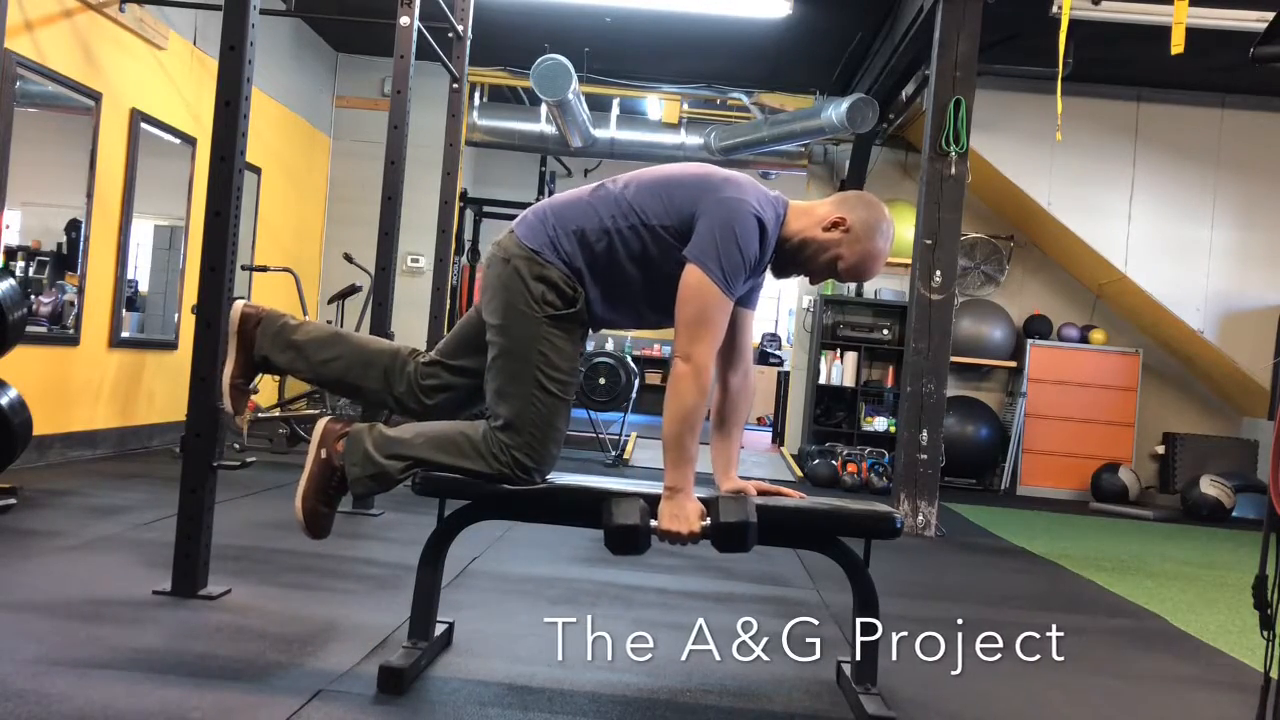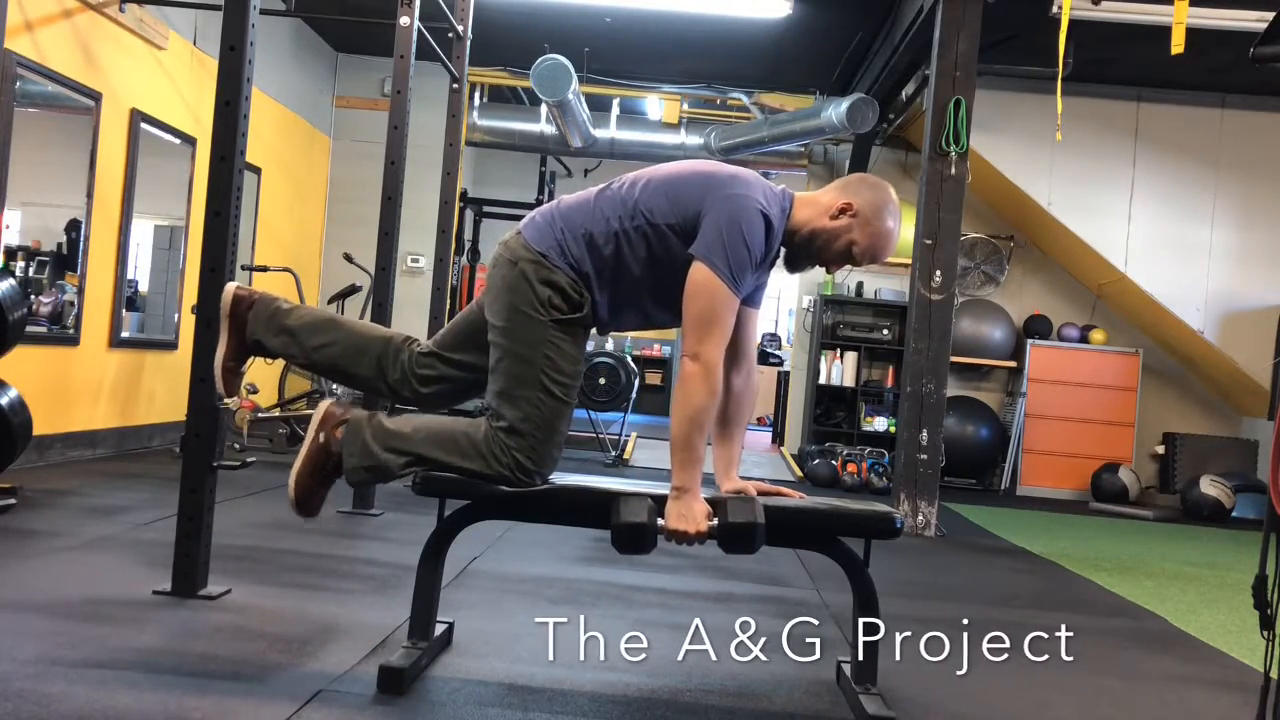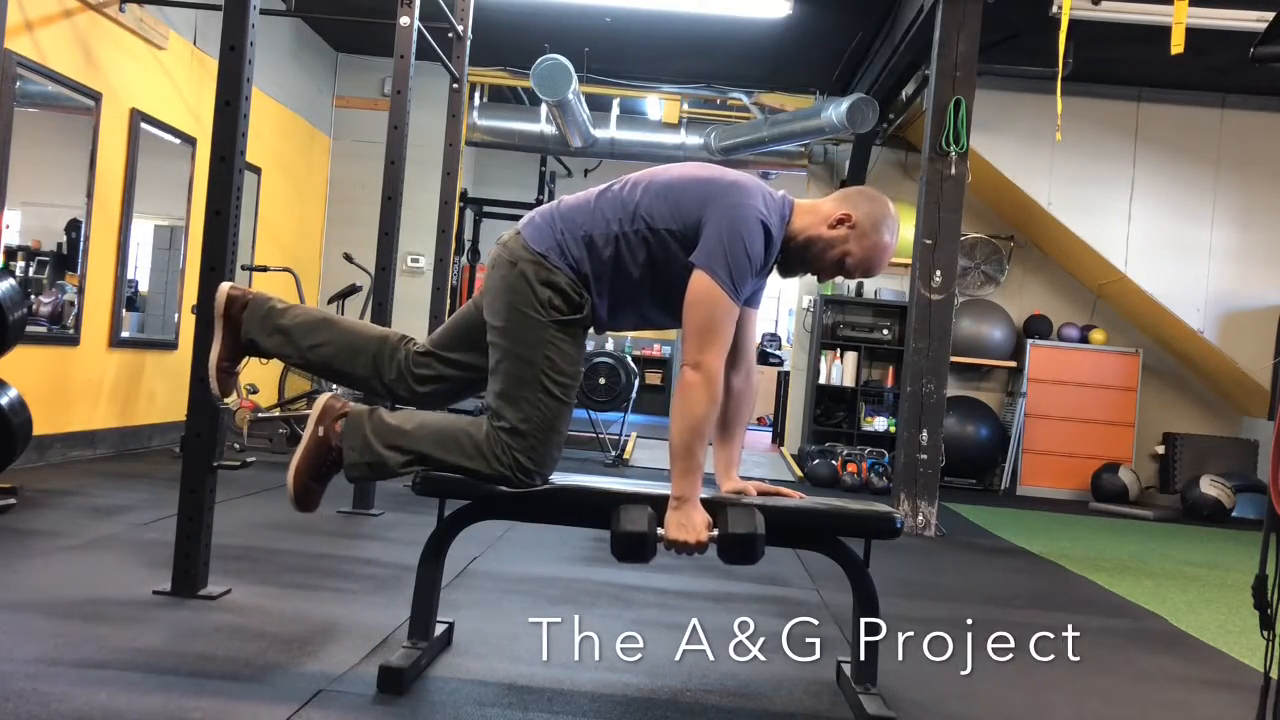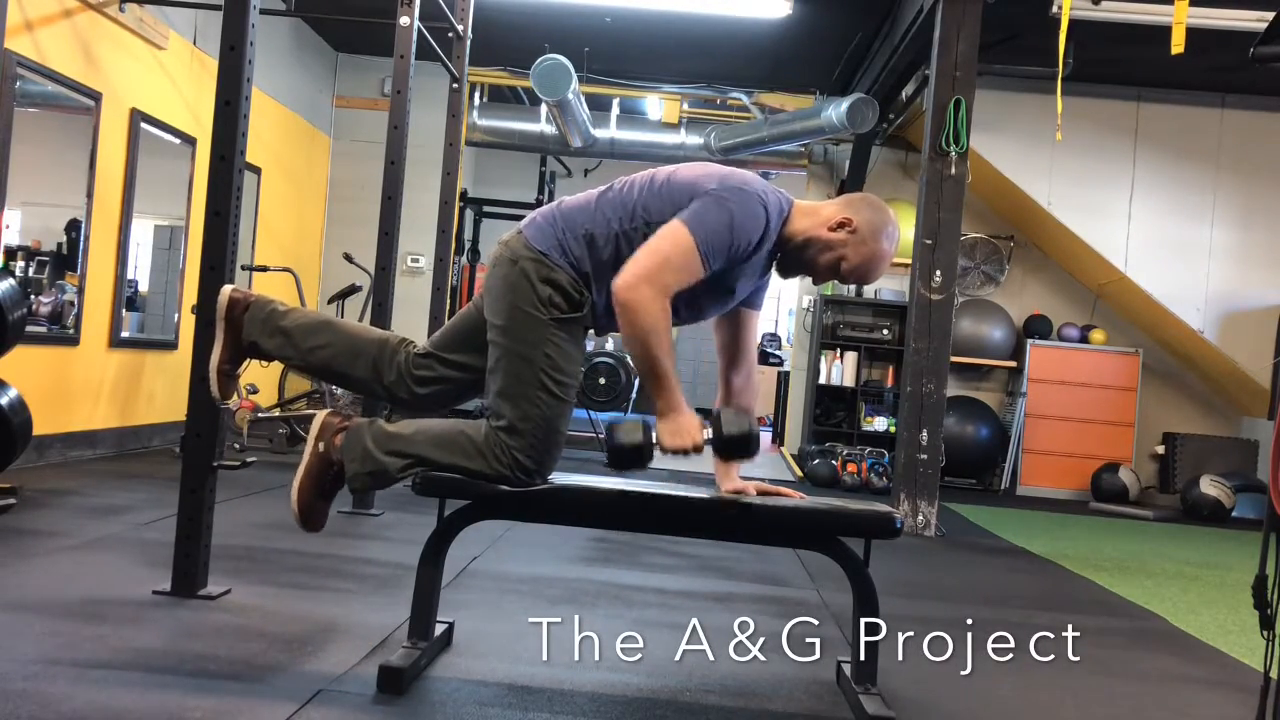
dt=0.7s
person 1, frame 1
left shoulder: (758, 242)
right shoulder: (740, 220)
left elbow: (735, 368)
right elbow: (692, 361)
left wrist: (727, 474)
right wrist: (677, 492)
left hip: (540, 276)
right hip: (542, 268)
left knee: (423, 390)
right knee: (523, 452)
left ankle: (264, 334)
right ankle: (351, 453)
person 1, frame 2
left shoulder: (762, 234)
right shoulder: (746, 215)
left elbow: (739, 366)
right elbow: (700, 360)
left wrist: (728, 473)
right wrist: (684, 493)
left hip: (542, 277)
right hip: (548, 272)
left knee: (417, 377)
right knee: (523, 455)
left ankle: (256, 318)
right ankle: (349, 438)
person 1, frame 3
left shoulder: (763, 236)
right shoulder: (746, 224)
left elbow: (738, 368)
right elbow: (700, 368)
left wrist: (729, 473)
right wrist: (683, 501)
left hip: (540, 273)
right hip: (546, 271)
left knee: (414, 374)
right knee: (523, 454)
left ankle: (249, 315)
right ankle: (350, 434)
person 1, frame 4
left shoulder: (763, 249)
right shoulder: (745, 210)
left elbow: (739, 370)
right elbow: (634, 290)
left wrist: (728, 471)
right wrist: (671, 411)
left hip: (542, 280)
right hip: (547, 271)
left knee: (414, 379)
right knee: (524, 454)
left ankle: (253, 319)
right ankle: (350, 448)
